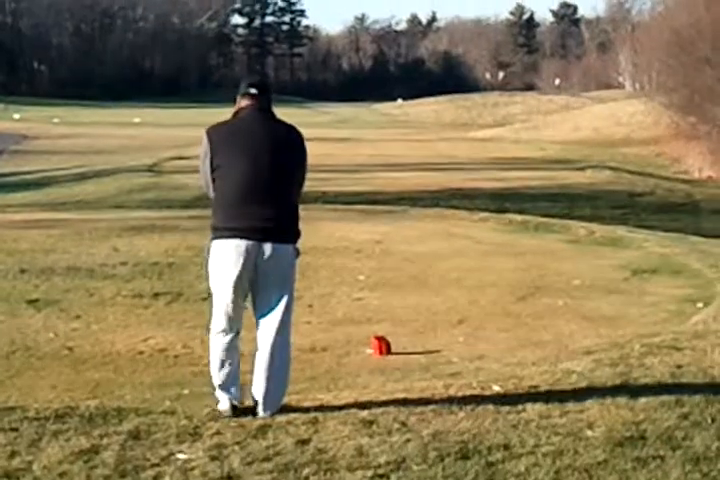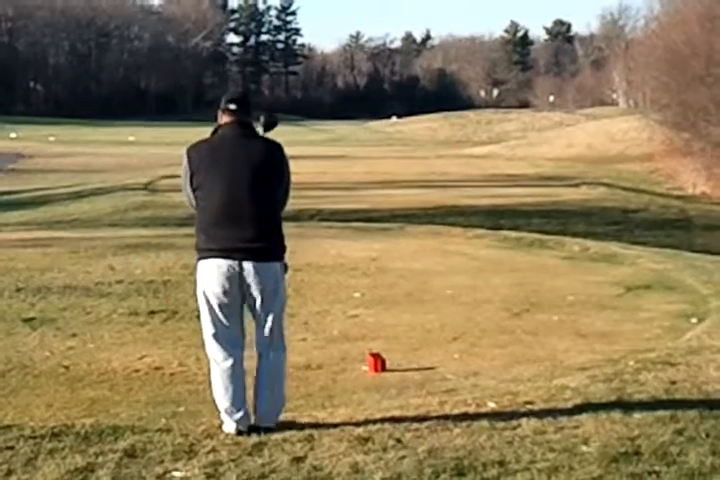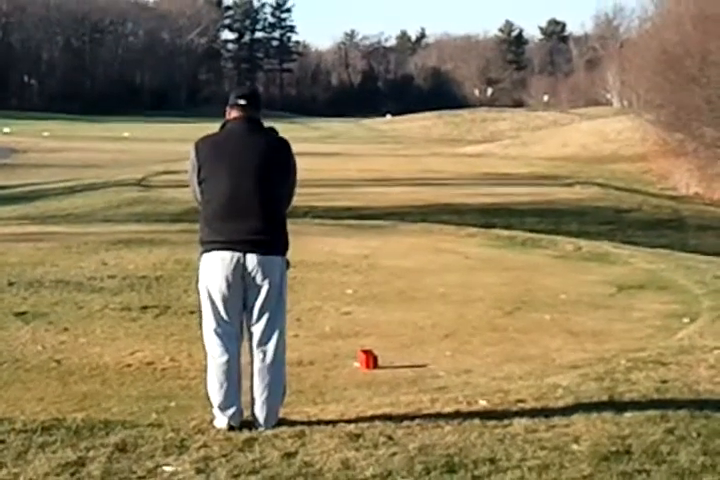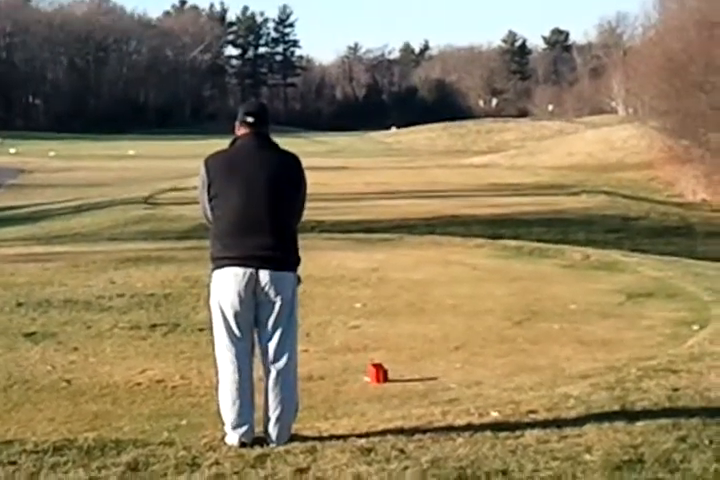
dt=1s
person 1, frame 1
left shoulder: (216, 135)
right shoulder: (292, 137)
left elbow: (210, 187)
left hip: (231, 239)
right hip: (278, 241)
left knee: (225, 324)
right knee: (274, 327)
left ankle: (227, 397)
right ankle: (267, 402)
person 1, frame 2
left shoulder: (196, 154)
right shoulder: (272, 152)
left elbow: (194, 203)
right elbow: (281, 201)
left hip: (215, 259)
right hip: (264, 259)
left knee: (224, 346)
right knee: (271, 343)
left ankle: (235, 420)
right ankle: (266, 417)
person 1, frame 3
left shoulder: (204, 148)
right shoulder: (279, 148)
left elbow: (200, 197)
right elbow: (285, 199)
left hip: (218, 252)
right hip: (267, 253)
left knee: (221, 339)
right knee: (267, 340)
left ankle: (226, 415)
right ankle: (266, 415)
person 1, frame 4
left shoulder: (214, 164)
right shoulder: (289, 163)
left elbow: (209, 215)
right elbow: (296, 215)
left hip: (230, 269)
right hip: (278, 269)
left knee: (233, 355)
right knee: (280, 355)
left ankle: (238, 432)
right ankle: (278, 432)
